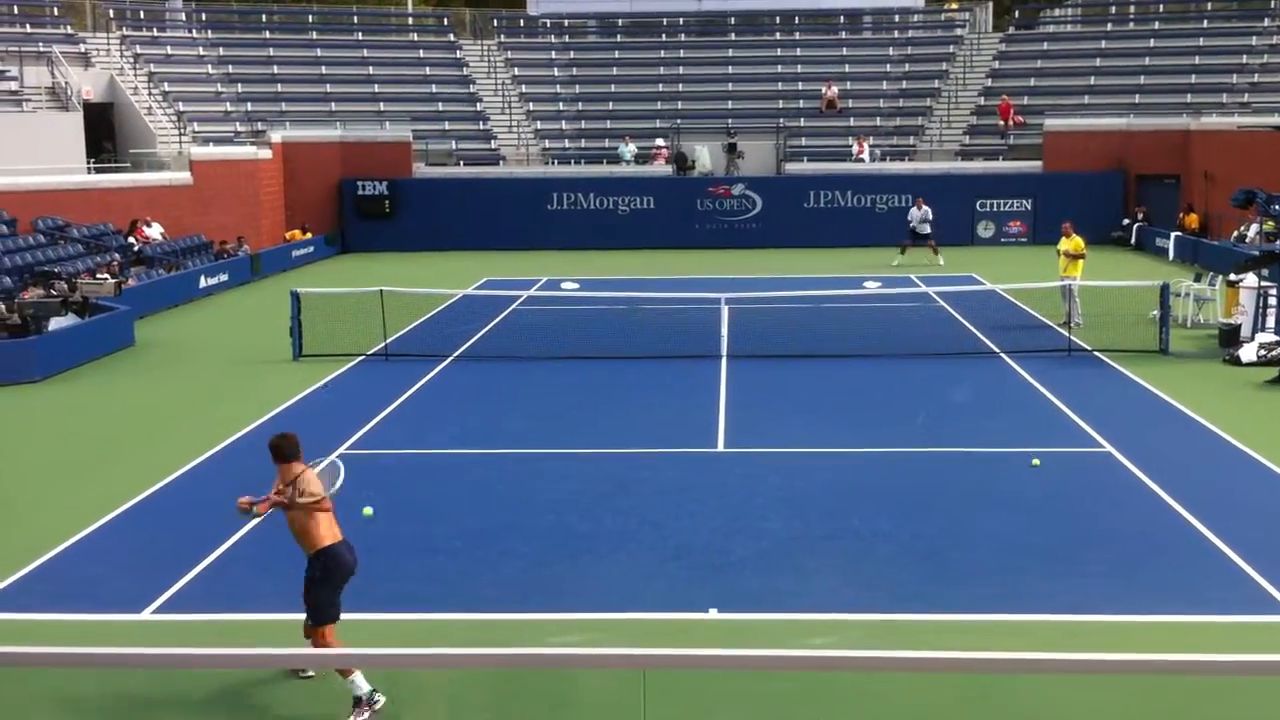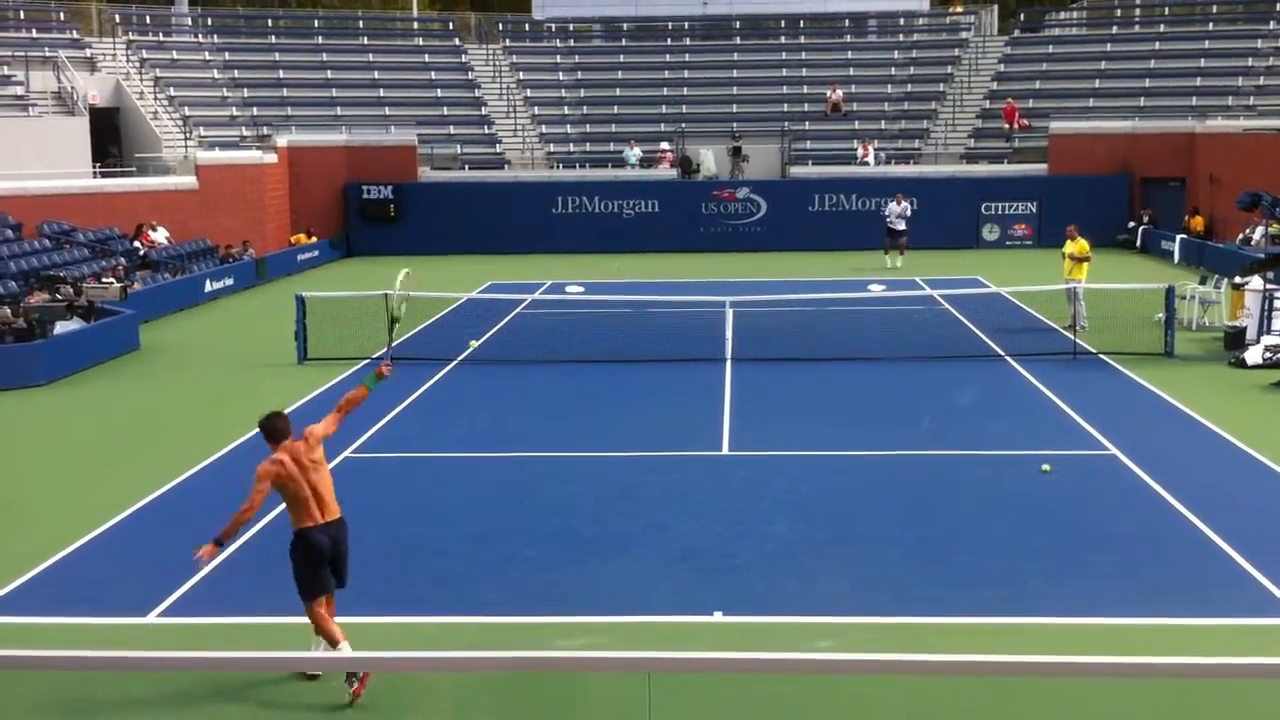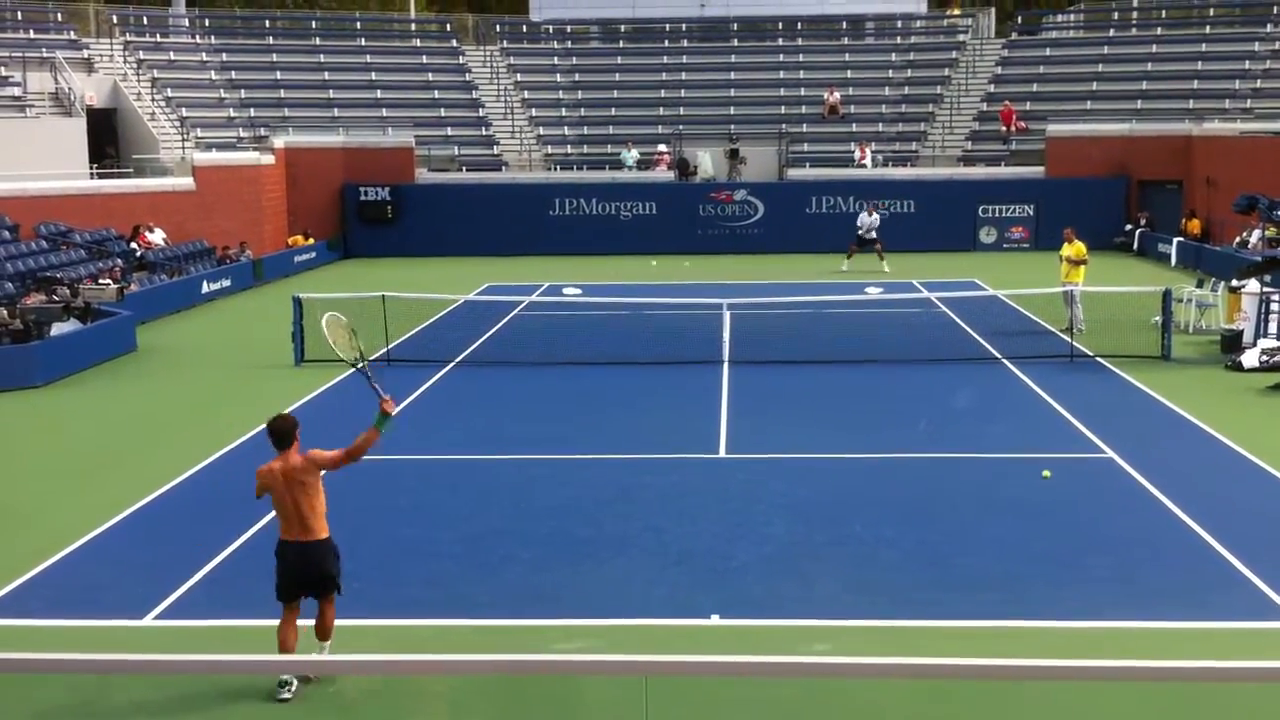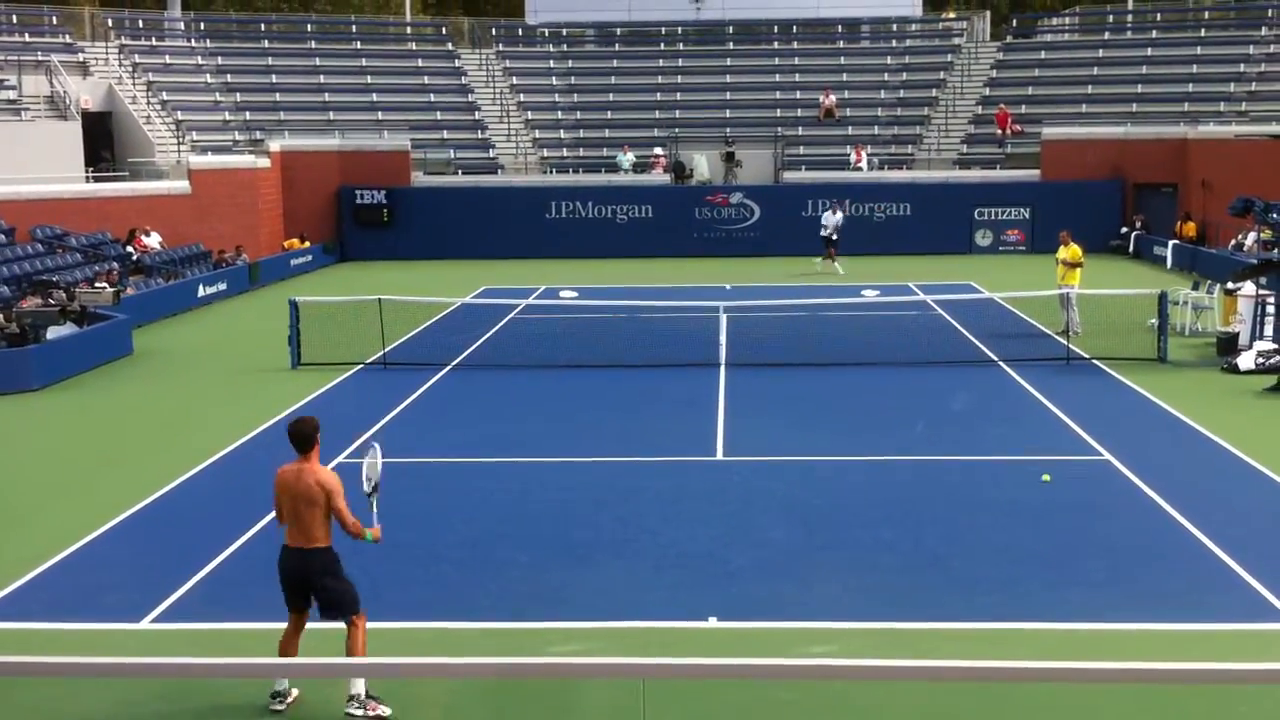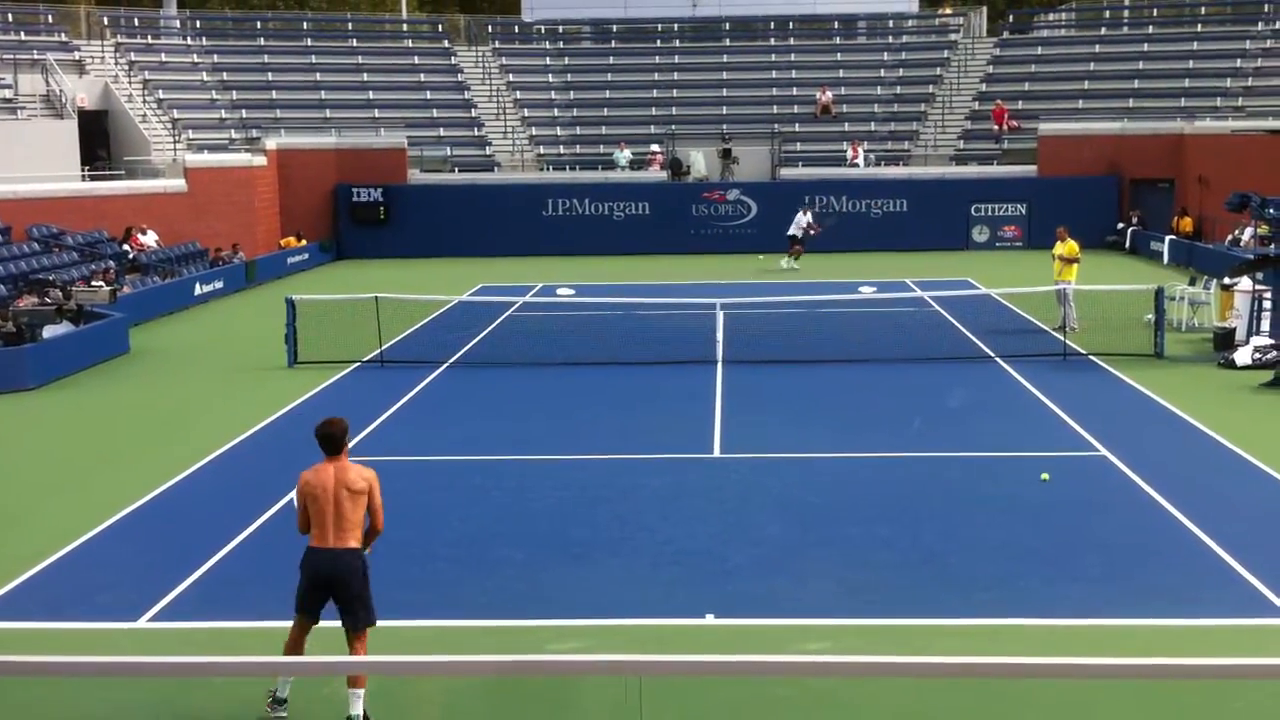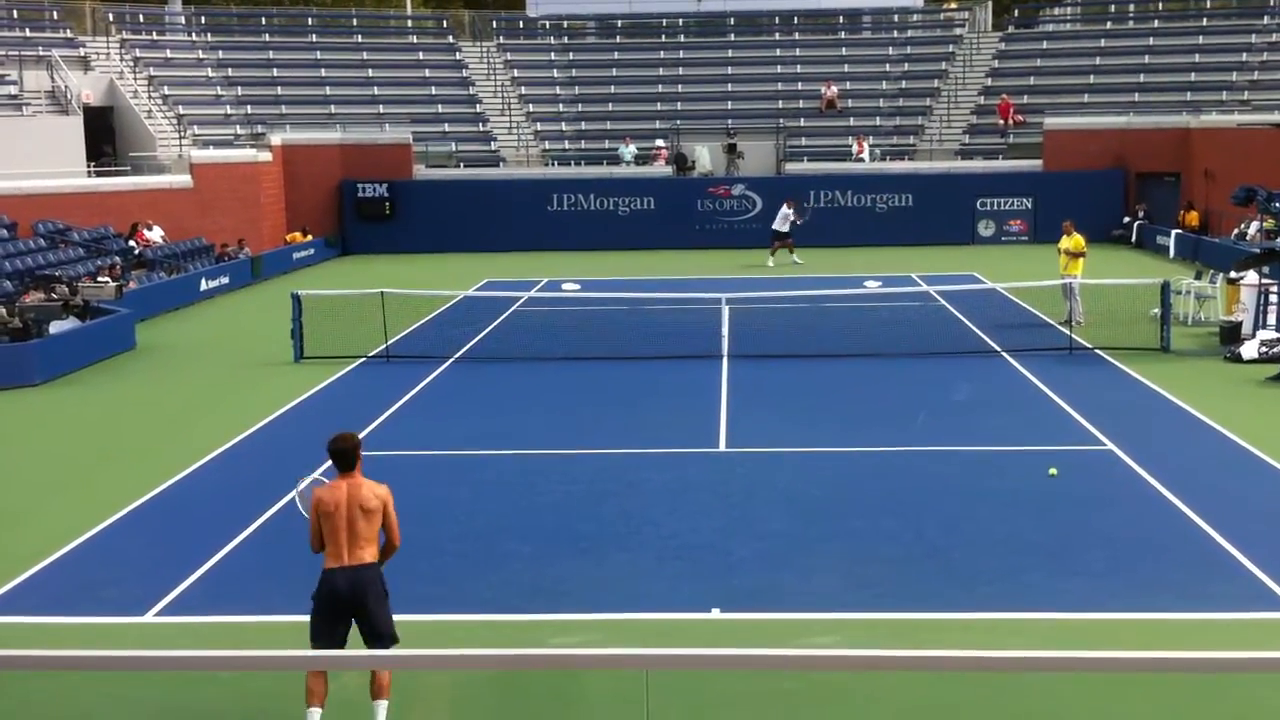
dt=0.3s
person 1, frame 1
left shoulder: (300, 475)
right shoulder: (287, 483)
left elbow: (325, 505)
right elbow: (267, 503)
left wrist: (289, 502)
right wrist: (250, 505)
left hip: (328, 558)
right hip: (338, 553)
left knee: (323, 636)
right knee: (314, 603)
left ankle: (366, 696)
person 1, frame 2
left shoulder: (269, 468)
right shoulder: (311, 440)
left elbow: (249, 511)
right elbow: (342, 408)
left wrist: (218, 542)
right wrist: (375, 378)
left hip: (309, 539)
right hip: (337, 531)
left knee: (317, 610)
right knee: (326, 600)
left ankle: (353, 667)
right ankle: (316, 658)
person 1, frame 3
left shoulder: (264, 473)
right shoulder: (309, 461)
right elbow: (353, 454)
right wrist: (383, 418)
left hip: (288, 550)
right hip: (320, 548)
left knee: (289, 613)
right knee: (326, 604)
left ankle: (285, 680)
person 1, frame 4
left shoulder: (281, 475)
right shoulder: (326, 478)
right elbow: (349, 526)
right wrist: (371, 533)
left hip: (289, 558)
right hip: (321, 559)
left knee: (295, 623)
right knee: (356, 622)
left ankle: (281, 692)
person 1, frame 5
left shoulder: (307, 479)
right shoulder: (366, 476)
left elbow: (303, 527)
right elbow: (377, 526)
left hip: (315, 559)
right hip: (349, 562)
left knee: (300, 628)
right knee: (357, 641)
person 1, frame 6
left shoulder: (320, 497)
right shoulder: (379, 492)
left elbow: (316, 545)
right elbow: (394, 542)
left hip: (333, 581)
right hip: (367, 580)
